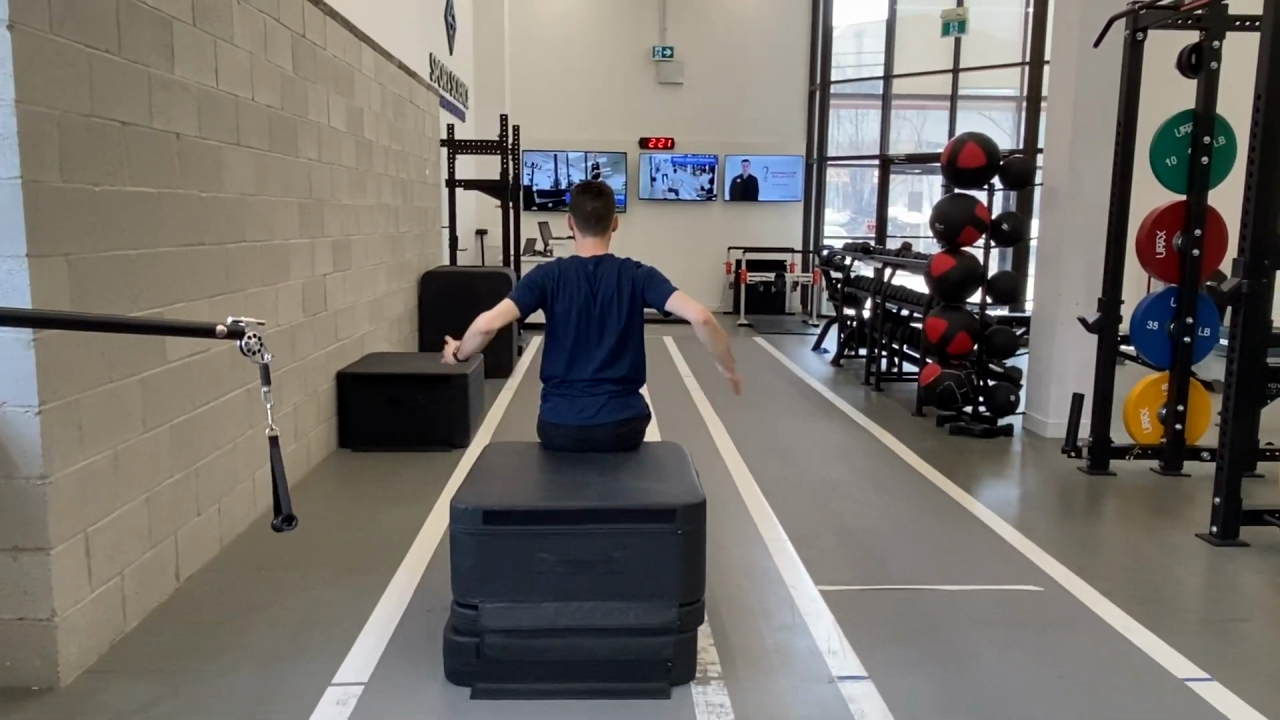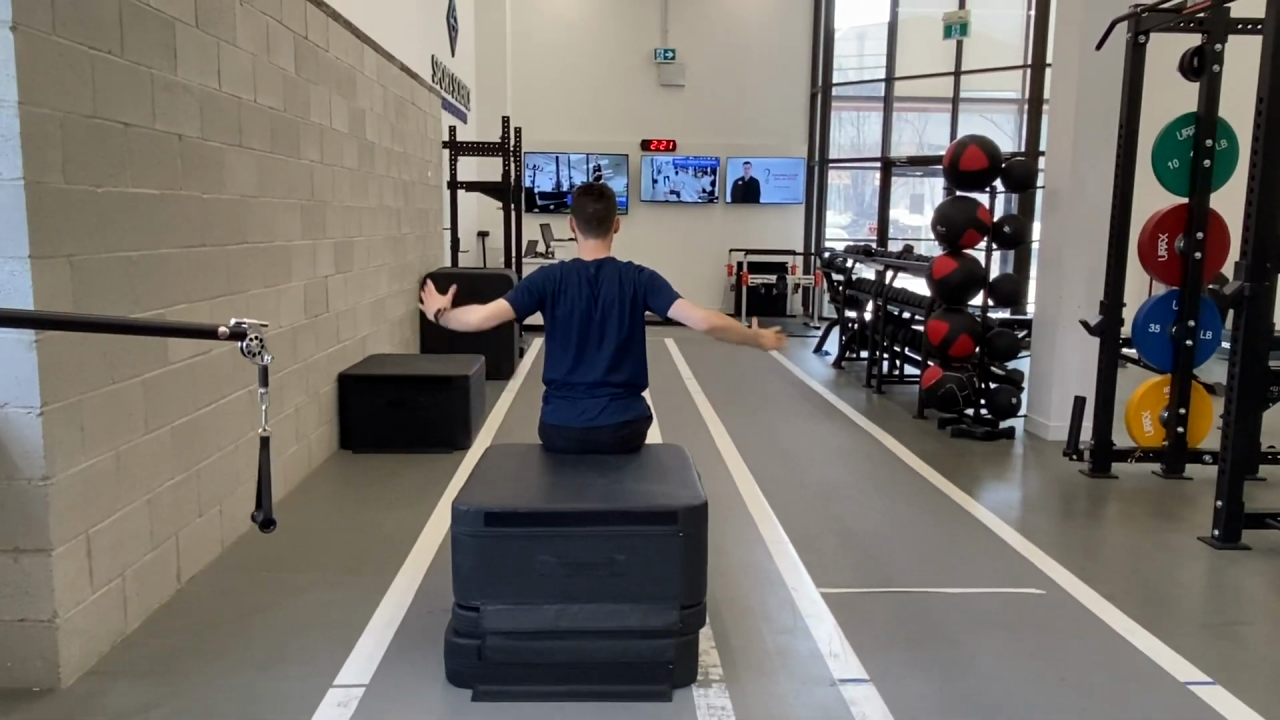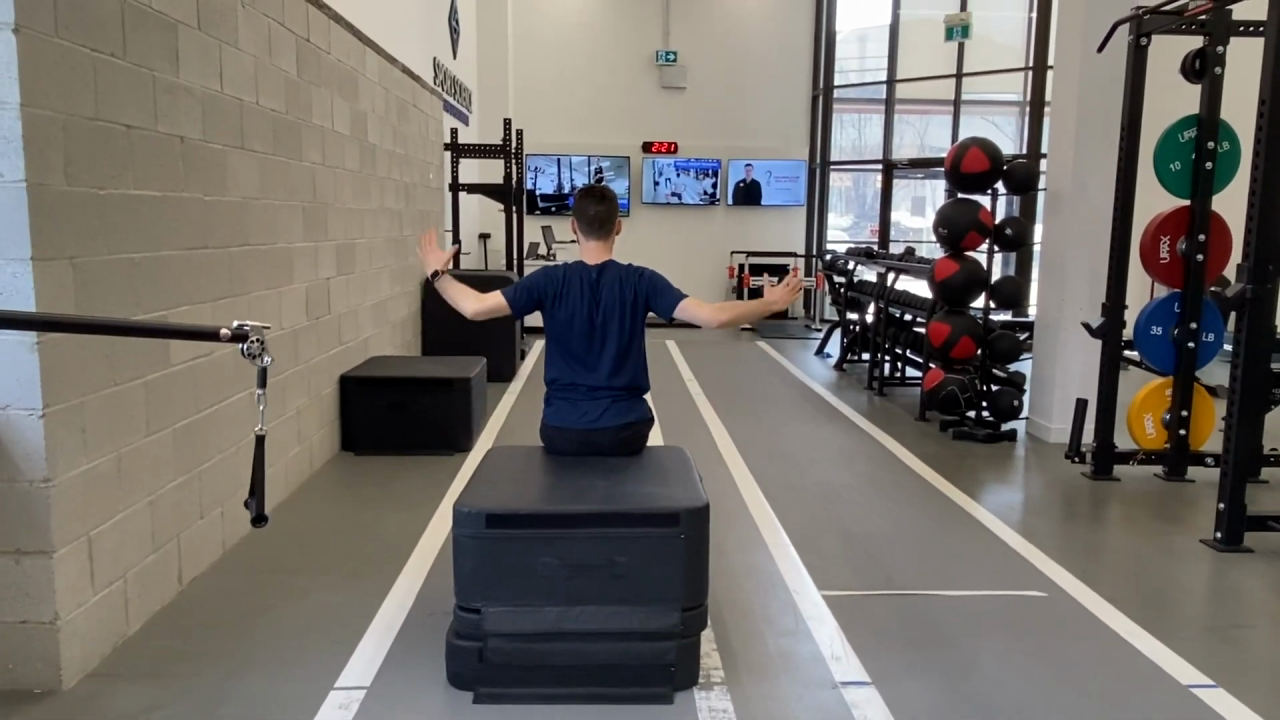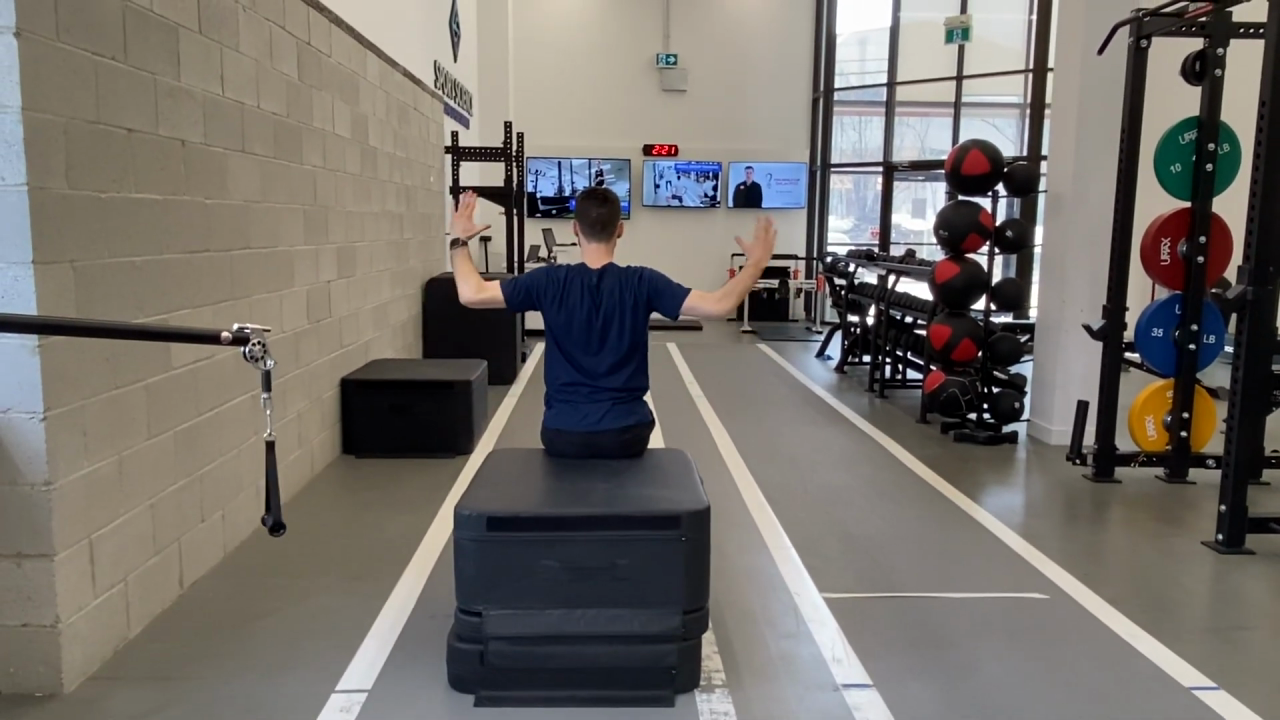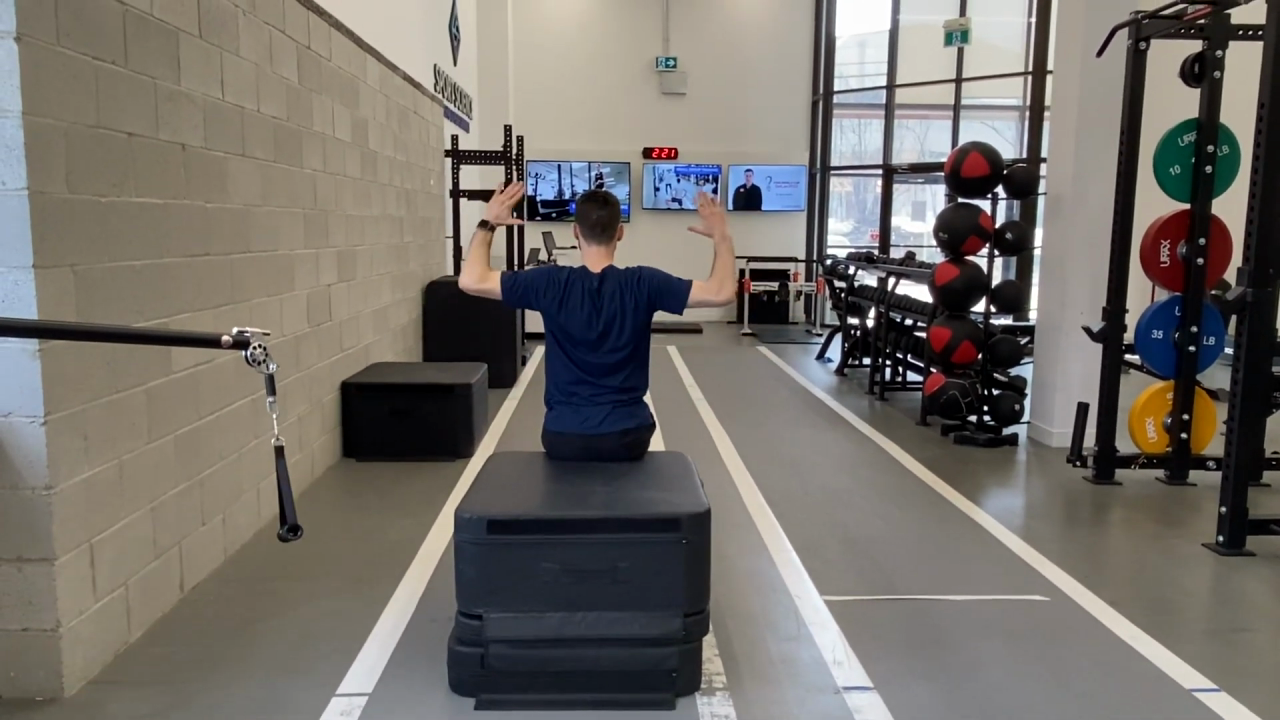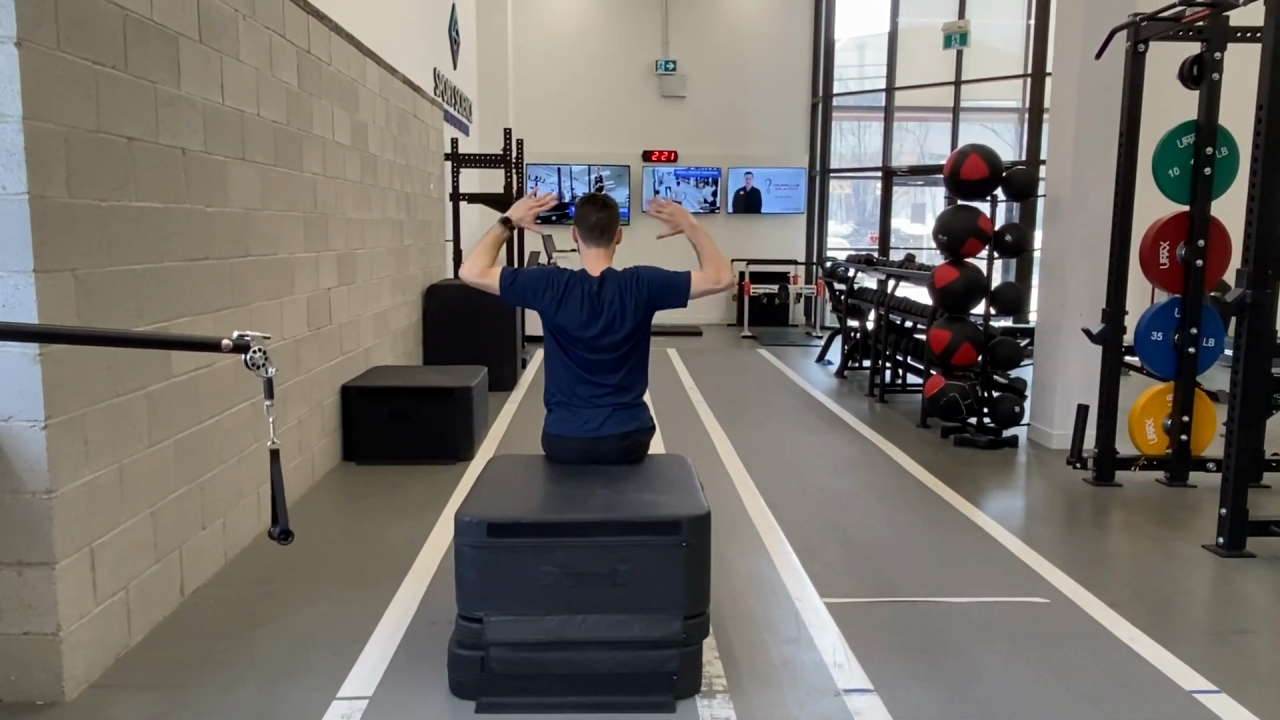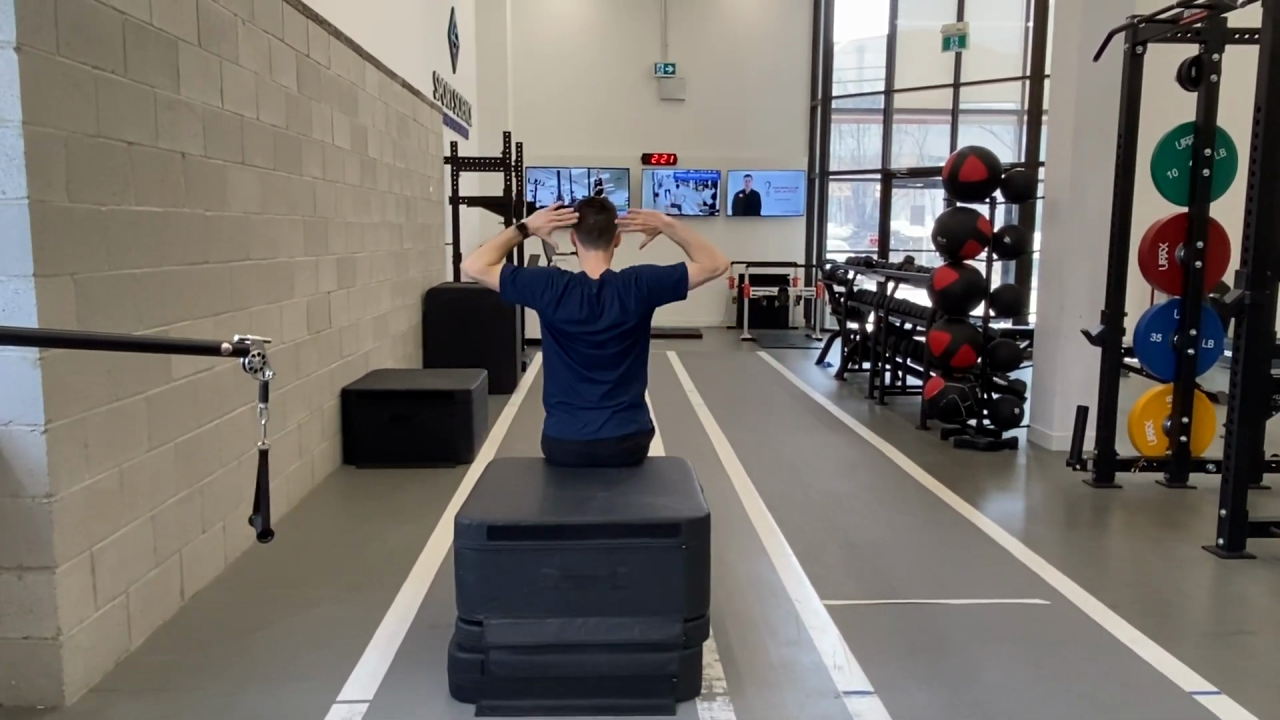
dt=0.3s
person 1, frame 1
left shoulder: (547, 276)
right shoulder: (638, 276)
left elbow: (488, 325)
right elbow: (700, 317)
left wrist: (459, 354)
right wrist: (729, 367)
left hip: (558, 425)
right hip: (622, 424)
person 1, frame 2
left shoulder: (549, 279)
right shoulder: (639, 280)
left elbow: (481, 318)
right elbow: (704, 321)
left wrist: (440, 313)
right wrist: (759, 339)
left hip: (561, 428)
right hip: (624, 427)
person 1, frame 3
left shoulder: (550, 281)
right shoulder: (641, 282)
left elbow: (475, 307)
right elbow: (712, 316)
left wrist: (438, 274)
right wrist: (769, 304)
left hip: (562, 430)
right hip: (625, 429)
person 1, frame 4
left shoulder: (549, 282)
right shoulder: (643, 283)
left elbow: (471, 293)
right elbow: (719, 305)
left wrist: (459, 240)
right wrist: (756, 261)
left hip: (563, 434)
right hip: (627, 433)
person 1, frame 5
left shoulder: (549, 283)
right shoulder: (643, 283)
left elbow: (471, 281)
right elbow: (721, 293)
left wrist: (487, 224)
right wrist: (721, 237)
left hip: (563, 437)
right hip: (628, 436)
person 1, frame 6
left shoulder: (549, 286)
right shoulder: (642, 285)
left elbow: (471, 272)
right elbow: (721, 279)
left wrist: (508, 222)
right wrist: (690, 226)
left hip: (563, 440)
right hip: (628, 439)
person 1, frame 7
left shoulder: (549, 288)
right shoulder: (640, 285)
left elbow: (474, 266)
right elbow: (716, 264)
left wrist: (523, 228)
right wrist: (668, 226)
left hip: (563, 443)
right hip: (627, 441)
